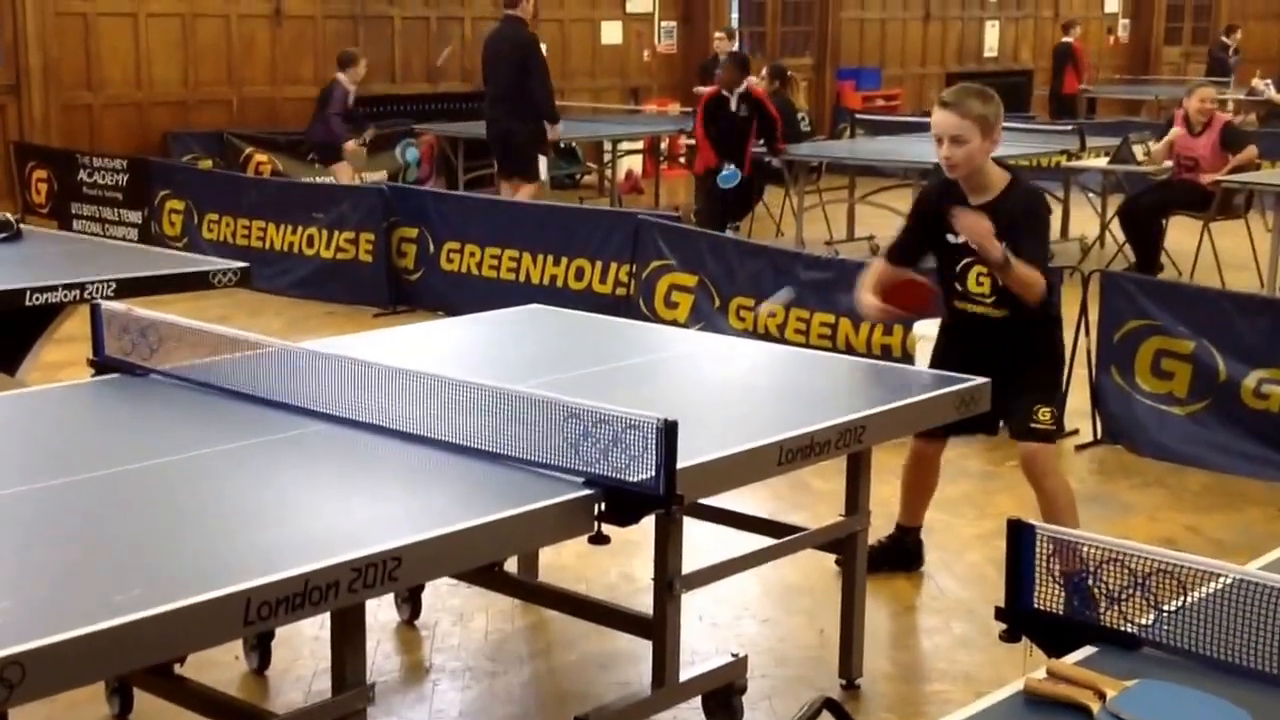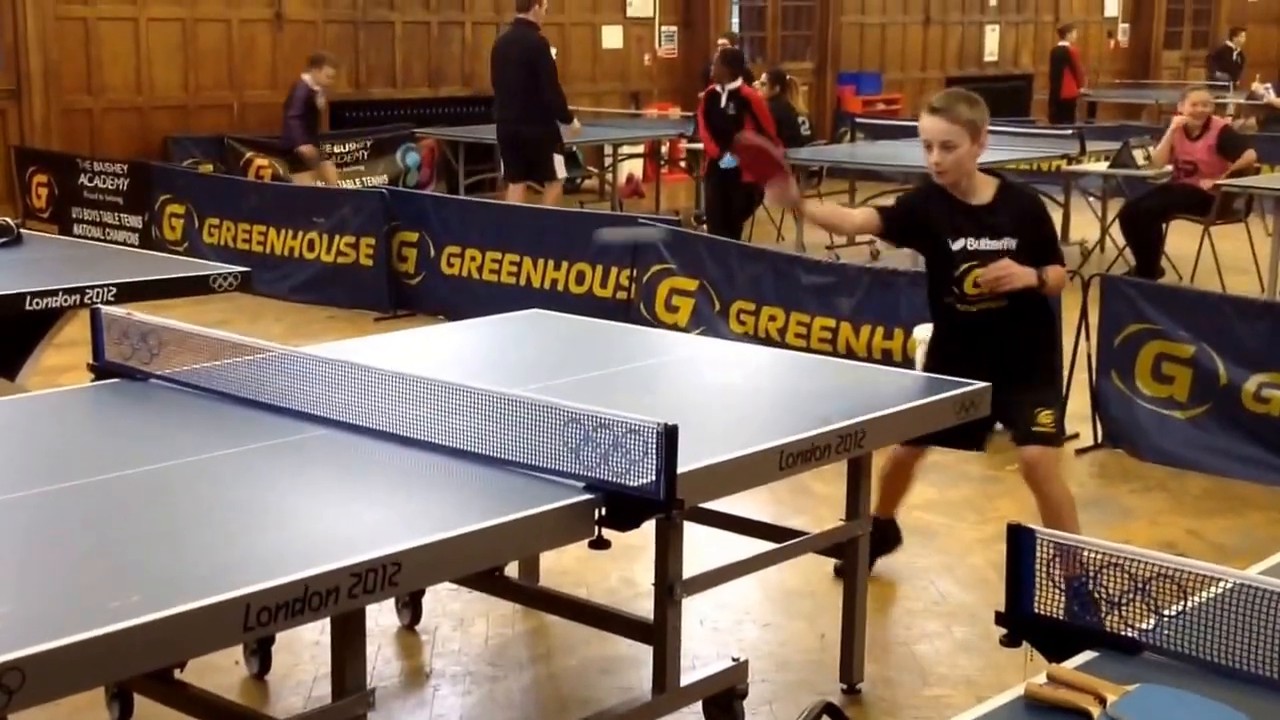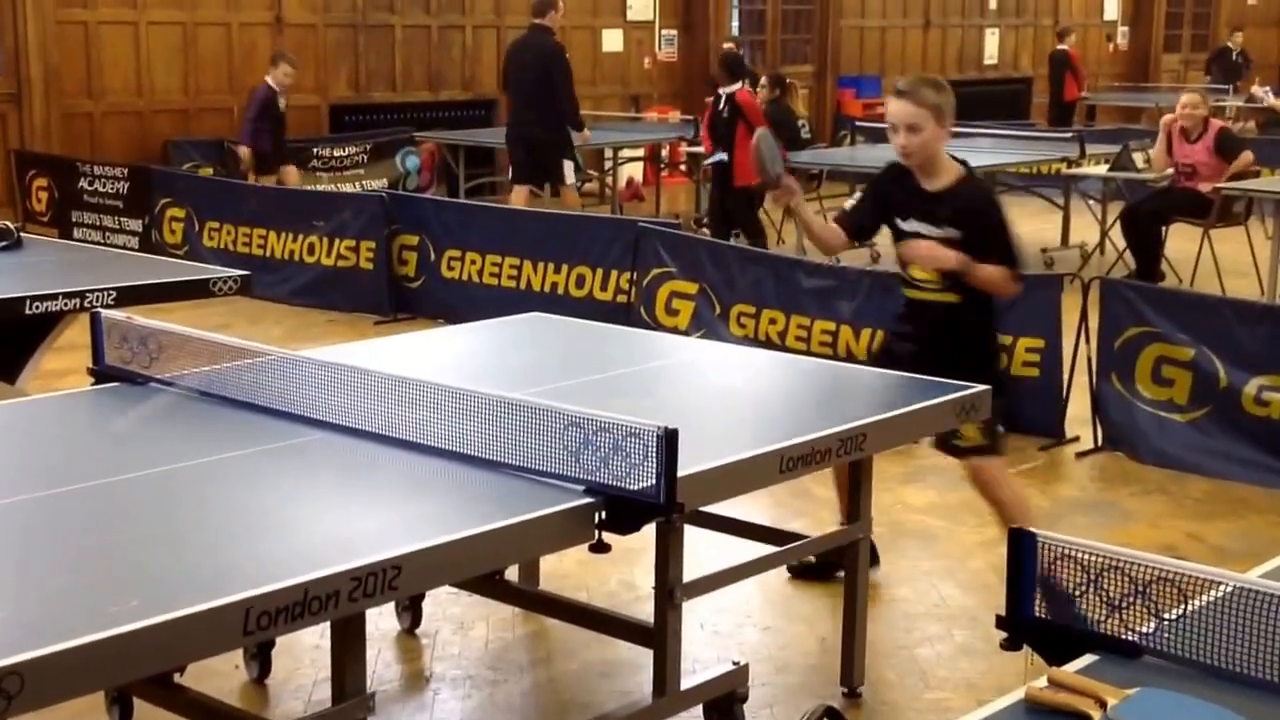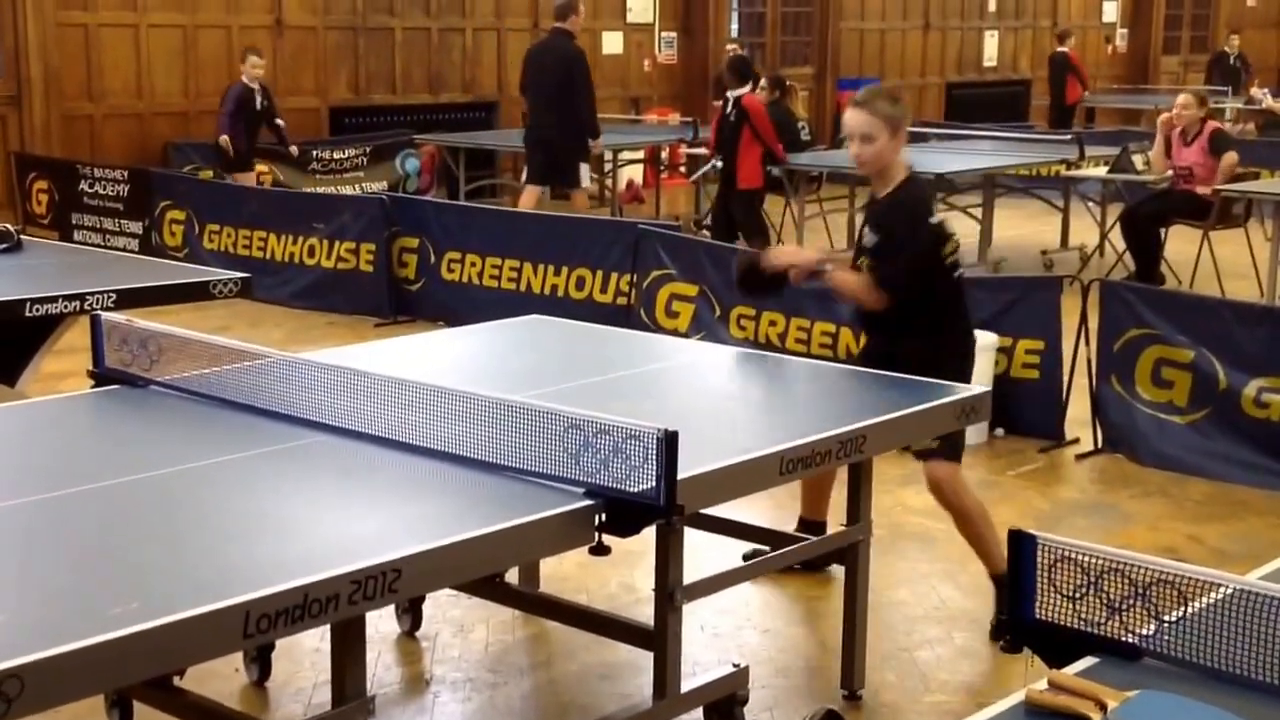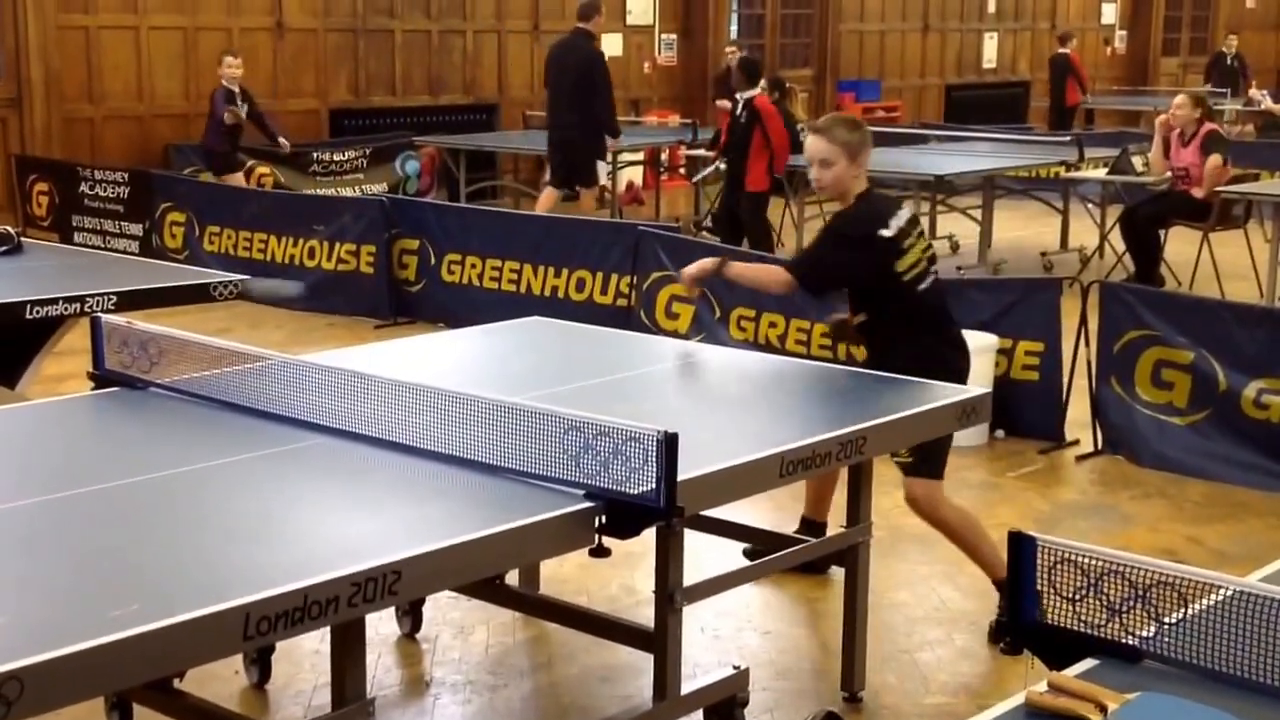
dt=0.2s
person 1, frame 1
left shoulder: (1026, 203)
right shoulder: (935, 199)
left elbow: (1035, 293)
right elbow: (891, 261)
left wrist: (998, 254)
right wrist: (869, 296)
left hip: (1029, 349)
right hip: (961, 344)
left knee: (1036, 456)
right knee: (924, 443)
left ankle: (1075, 573)
right ankle: (905, 541)
person 1, frame 2
left shoulder: (1024, 205)
right shoulder: (925, 203)
left elbow: (1058, 275)
right elbow: (863, 221)
left wrist: (1029, 278)
right wrist: (801, 204)
left hip: (1025, 353)
right hip: (954, 350)
left knee: (1039, 461)
right knee: (904, 450)
left ankle: (1076, 582)
right ankle: (880, 529)
person 1, frame 3
left shoulder: (978, 201)
right shoulder: (892, 183)
left elbow: (1008, 284)
right elbow: (835, 240)
left wrist: (962, 264)
right wrist: (795, 205)
left hip: (969, 352)
right hip: (911, 340)
left knee: (981, 466)
person 1, frame 4
left shoulder: (910, 209)
right shoulder: (882, 198)
left elbow: (876, 293)
left wrist: (813, 263)
right wrist: (803, 264)
left hip: (934, 358)
right hip: (889, 349)
left knee: (942, 477)
left ankle: (1010, 587)
right ankle: (810, 538)
person 1, frame 5
left shoulder: (855, 227)
right shoulder: (882, 209)
left elbow: (789, 278)
left wrist: (715, 267)
right wrist: (857, 317)
left hip: (927, 369)
right hip: (902, 359)
left knee: (924, 494)
right ankle: (812, 538)
person 2, frame 1
left shoulder: (491, 39)
right shoulder: (526, 38)
right elbow: (540, 85)
right wrist: (553, 119)
left hip: (496, 121)
right hip: (525, 122)
left knee: (507, 180)
right knee: (532, 181)
person 2, frame 2
left shoulder: (500, 43)
right shoulder: (537, 42)
right elbow: (550, 88)
right wrist: (568, 119)
left hip: (507, 124)
right hip: (537, 125)
left knee: (515, 183)
right knee: (554, 180)
person 2, frame 3
left shoulder: (514, 47)
right shoulder: (553, 48)
left elbow: (507, 87)
right elbow: (565, 94)
right wrist: (579, 127)
left hip: (518, 128)
right hip: (550, 129)
left knee: (520, 186)
right knee: (566, 184)
person 2, frame 4
left shoulder: (534, 50)
right shoulder: (573, 53)
left elbow: (524, 89)
right elbow: (584, 99)
right wrist: (594, 134)
left hip: (536, 130)
right hip: (568, 132)
left knee: (532, 186)
right knee: (578, 187)
person 2, frame 5
left shoulder: (556, 48)
right shoulder: (593, 54)
right elbow: (604, 98)
right wrist: (614, 132)
left hip: (557, 129)
right hip: (586, 131)
left knee: (554, 185)
right knee: (588, 187)
person 3, frame 1
left shoulder: (1223, 125)
right shoulder: (1177, 119)
left elbow: (1251, 152)
right elbow: (1156, 158)
left wrist: (1220, 174)
right wrist: (1169, 139)
left hip: (1205, 190)
right hip: (1178, 181)
left knee: (1148, 206)
right knee: (1127, 209)
left ankle: (1149, 268)
right ankle: (1145, 263)
person 3, frame 2
left shoulder: (1220, 129)
right shoulder: (1177, 126)
left elbow: (1250, 156)
right elbow: (1158, 162)
left wrist: (1220, 180)
right wrist: (1171, 132)
left hip: (1206, 194)
right hip: (1178, 186)
left knee: (1148, 211)
right knee: (1129, 212)
left ankle: (1149, 272)
right ankle: (1144, 267)
person 3, frame 3
left shoulder: (1218, 132)
right shoulder: (1175, 130)
left elbow: (1246, 158)
right elbow: (1158, 167)
left wrist: (1218, 183)
right wrist: (1163, 131)
left hip: (1205, 197)
right hip: (1178, 189)
left knee: (1148, 213)
right knee: (1129, 214)
left ankle: (1150, 275)
right ankle: (1145, 270)
person 3, frame 4
left shoulder: (1214, 132)
right shoulder: (1175, 133)
left elbow: (1231, 159)
right elbow: (1158, 169)
left wrist: (1213, 188)
right wrist: (1160, 133)
left hip: (1204, 199)
right hip: (1178, 191)
left knee: (1146, 215)
right knee: (1129, 215)
left ankle: (1150, 277)
right ankle: (1144, 272)
person 3, frame 5
left shoulder: (1210, 134)
right shoulder: (1175, 135)
left elbow: (1215, 163)
right elbow: (1157, 170)
left wrist: (1204, 191)
right wrist: (1159, 133)
left hip: (1206, 202)
right hip: (1178, 193)
left knee: (1145, 217)
right knee: (1128, 217)
left ankle: (1150, 278)
right ankle: (1143, 274)
person 4, frame 1
left shoulder: (755, 96)
right shoulder: (711, 98)
left elbow: (773, 122)
right elbow: (700, 131)
left wrist: (774, 147)
right wrist: (715, 161)
left hip: (739, 165)
right hip: (710, 166)
left knee: (730, 211)
right knee: (708, 215)
person 4, frame 2
left shoulder: (748, 96)
right shoulder: (710, 95)
left elbow: (766, 126)
right elbow: (703, 127)
right wrist: (716, 151)
left hip: (742, 168)
right hip: (716, 167)
left knee: (737, 217)
right knee: (715, 217)
person 4, frame 3
left shoulder: (743, 99)
right shoulder: (720, 97)
left elbow: (761, 130)
right elbow: (708, 126)
right wrist: (712, 149)
left hip: (742, 173)
right hip: (722, 170)
left knee: (747, 222)
right knee: (717, 220)
person 4, frame 4
left shoulder: (751, 103)
right shoulder: (729, 100)
left elbow: (768, 135)
right elbow: (718, 127)
left wrist: (777, 156)
right wrist: (716, 150)
left hip: (748, 177)
right hip: (729, 174)
left knee: (751, 226)
right knee: (720, 223)
person 4, frame 5
left shoulder: (762, 106)
right shoulder: (739, 102)
left elbow: (780, 142)
left wrist: (776, 171)
right wrist: (724, 152)
left hip: (754, 179)
right hip: (735, 176)
left knee: (755, 227)
right knee: (724, 222)
